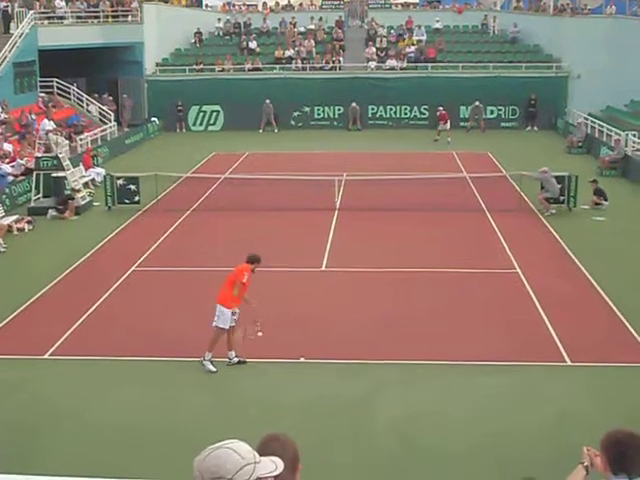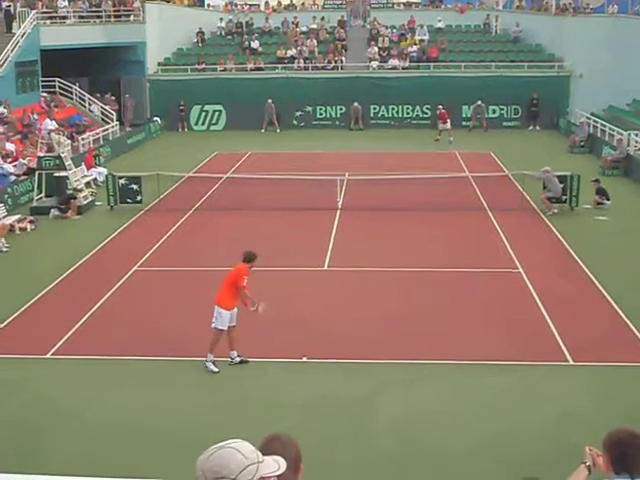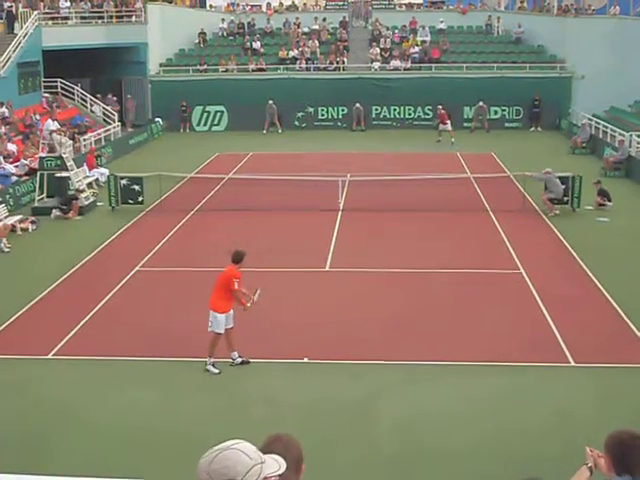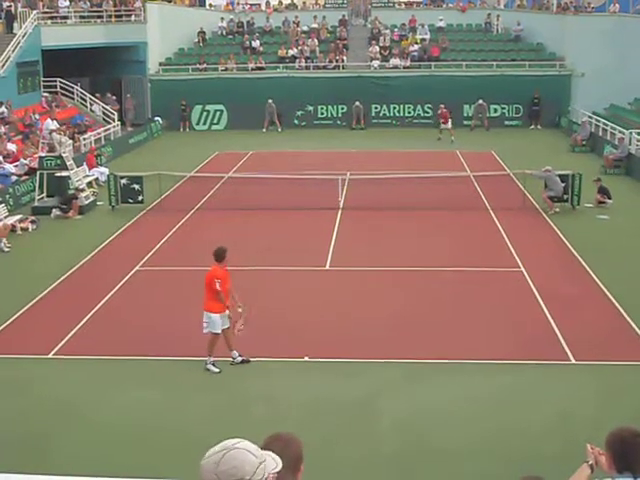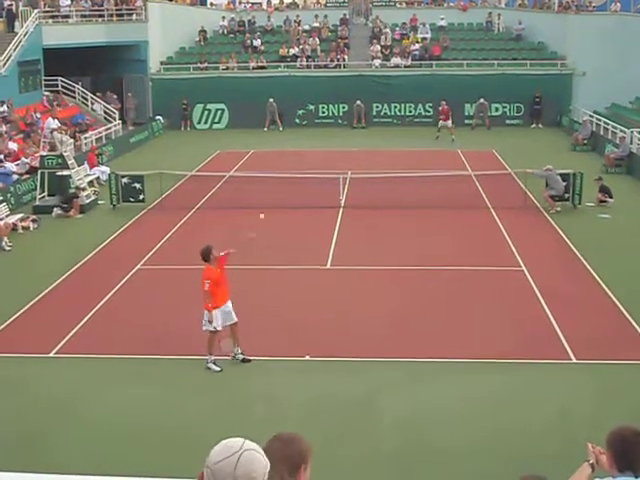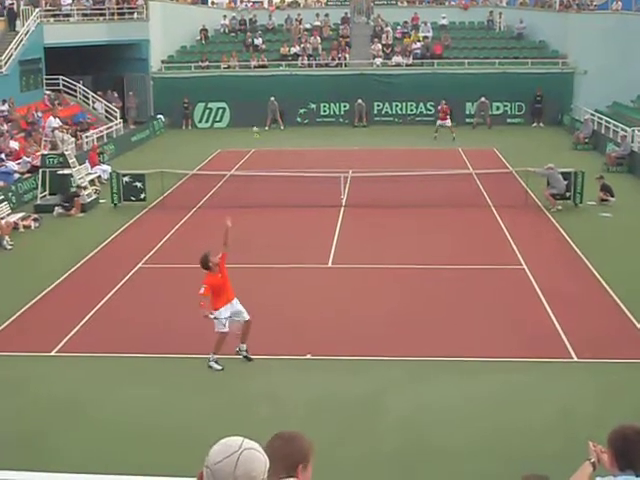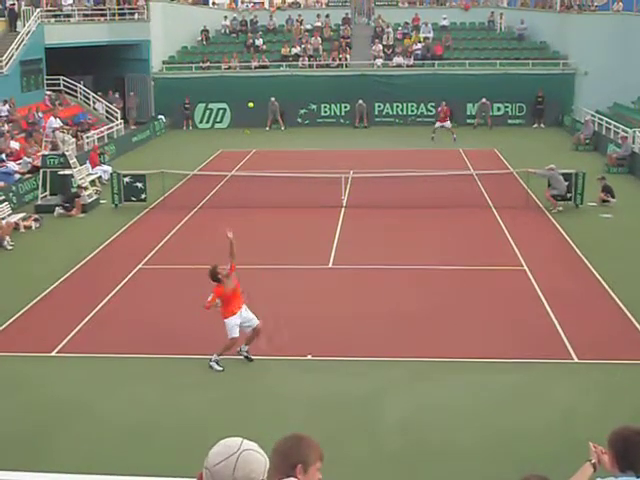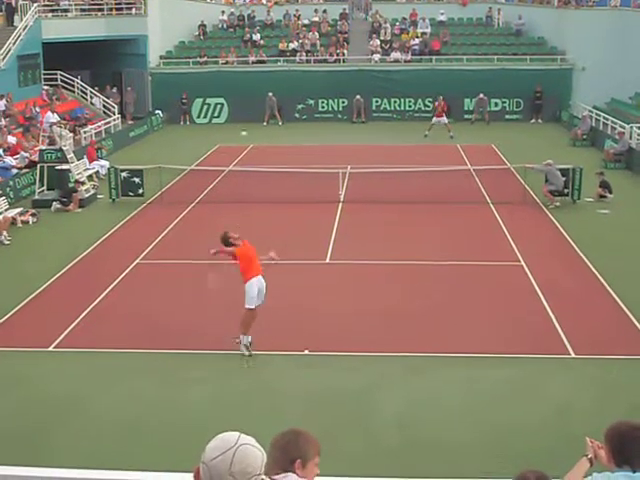
dt=0.3s
person 1, frame 1
left shoulder: (243, 269)
right shoulder: (245, 269)
left elbow: (241, 292)
right elbow: (237, 288)
left wrist: (250, 303)
right wrist: (235, 305)
left hip: (232, 304)
right hip: (225, 304)
left knee: (231, 329)
right knee: (220, 330)
left ankle: (232, 357)
right ankle: (206, 359)
person 1, frame 2
left shoulder: (241, 269)
right shoulder: (244, 271)
left elbow: (243, 291)
right elbow: (241, 292)
left wrist: (253, 301)
right wrist: (248, 306)
left hip: (231, 305)
right hip: (224, 305)
left knee: (231, 329)
right knee: (219, 331)
left ankle: (234, 357)
right ankle: (209, 360)
person 1, frame 3
left shoulder: (232, 271)
right shoulder: (234, 273)
left elbow: (238, 289)
right elbow: (235, 293)
left wrist: (249, 296)
right wrist: (245, 303)
left hip: (227, 307)
right hip: (219, 308)
left knee: (229, 330)
right knee: (217, 334)
left ankle: (235, 357)
right ankle: (209, 362)
person 1, frame 4
left shoulder: (223, 270)
right shoulder: (216, 274)
left elbow: (228, 289)
right elbow: (219, 294)
left wrist: (237, 304)
right wrist: (229, 308)
left hip: (222, 307)
right hip: (213, 309)
left knee: (227, 330)
right knee: (215, 334)
left ankle: (235, 357)
right ankle: (209, 362)
person 1, frame 5
left shoulder: (220, 260)
right shoulder: (208, 274)
left elbow: (229, 252)
right elbow: (206, 294)
right wrist: (210, 313)
left hip: (226, 302)
right hip: (215, 306)
left knee: (234, 324)
right knee: (214, 332)
left ankle: (237, 352)
right ankle: (210, 361)
person 1, frame 6
left shoulder: (221, 265)
right shoulder: (208, 281)
left elbow: (225, 245)
right elbow: (202, 298)
left wrist: (228, 228)
right wrist: (206, 310)
left hip: (232, 302)
right hip: (220, 308)
left knee: (247, 322)
right knee: (224, 333)
left ankle: (242, 349)
right ankle: (212, 359)
person 1, frame 7
left shoulder: (231, 275)
right shoulder: (217, 291)
left elbow: (232, 257)
right elbow: (206, 306)
left wrist: (231, 241)
right wrist: (214, 302)
left hip: (242, 309)
right hip: (231, 315)
left knee: (257, 329)
right knee: (233, 340)
left ankle: (244, 348)
right ankle: (214, 359)
person 1, frame 8
left shoulder: (244, 244)
right shoulder: (236, 250)
left elbow: (254, 258)
left wrist: (267, 257)
left hip: (258, 279)
right hip: (252, 281)
left knee: (255, 310)
right knee: (250, 309)
left ankle: (246, 339)
right ankle: (244, 339)
